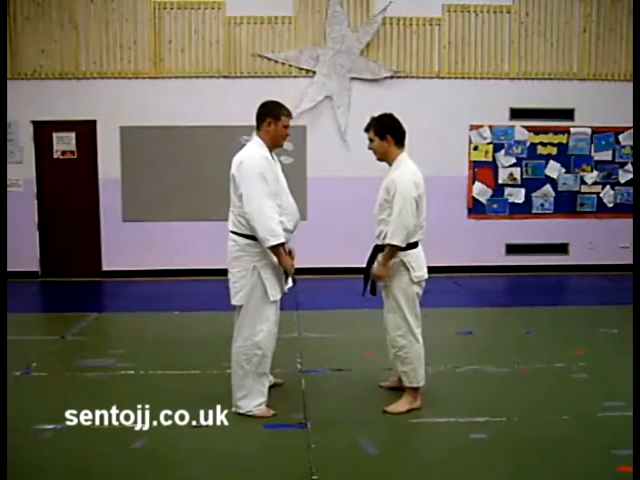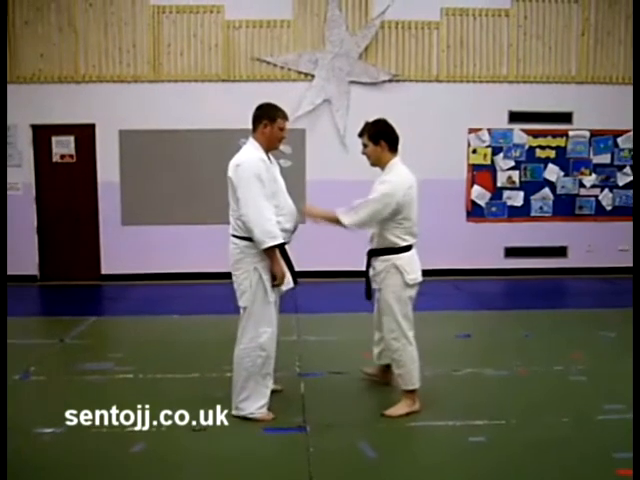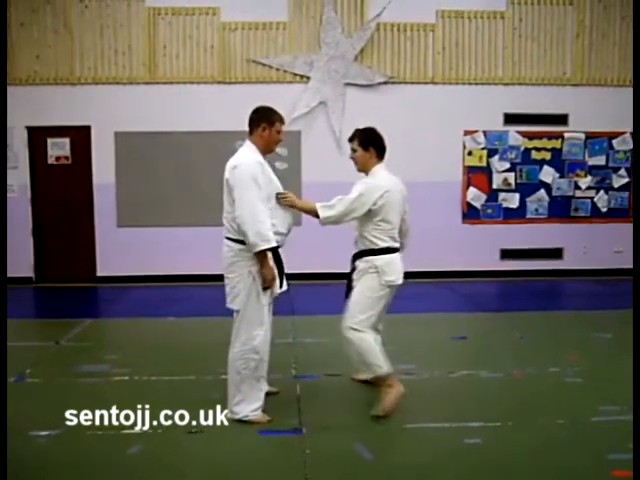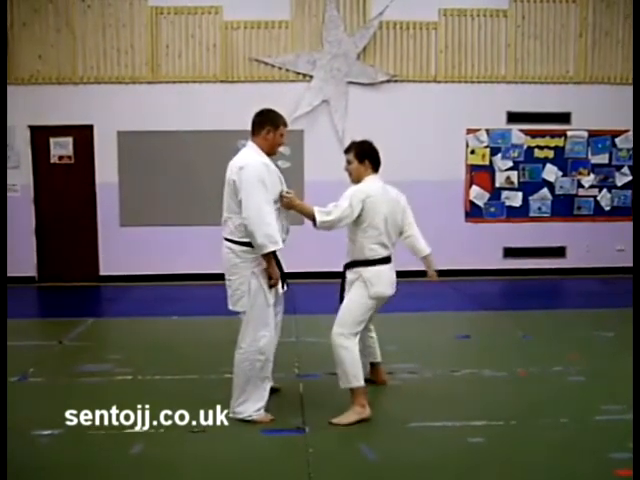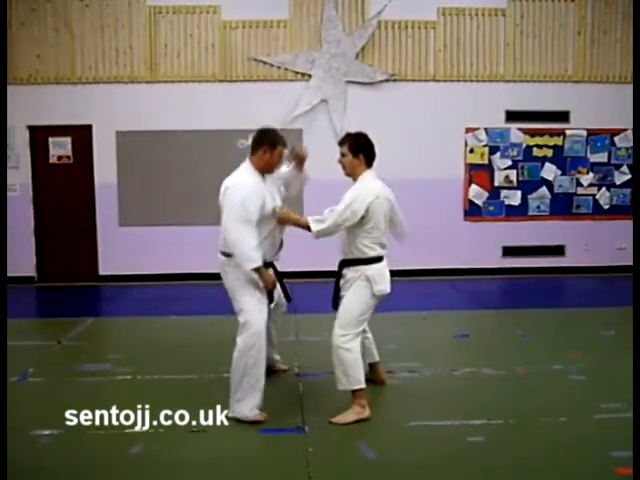
dt=1s
person 1, frame 1
left shoulder: (264, 156)
right shoulder: (253, 160)
right elbow: (259, 213)
left wrist: (284, 246)
right wrist: (281, 254)
left hip: (263, 250)
right hip: (253, 253)
left knee: (266, 321)
right knee: (254, 328)
left ankle: (259, 376)
right ankle: (248, 400)
person 1, frame 2
left shoulder: (263, 159)
right shoulder: (249, 162)
right elbow: (256, 216)
left wrist: (277, 256)
right wrist: (275, 259)
left hip: (266, 251)
right hip: (255, 254)
left knee: (265, 324)
right knee: (258, 330)
left ankle: (259, 381)
right ankle: (248, 403)
person 1, frame 3
left shoulder: (255, 162)
right shoulder: (247, 164)
right elbow: (251, 218)
left wrist: (267, 259)
right wrist: (265, 263)
left hip: (256, 254)
right hip: (249, 256)
left knee: (259, 326)
right knee: (251, 332)
left ankle: (255, 384)
right ankle: (243, 406)
person 1, frame 4
left shoulder: (250, 160)
right shoulder: (254, 165)
right elbow: (257, 218)
left wrist: (282, 209)
right wrist: (271, 262)
left hip: (250, 253)
right hip: (250, 256)
left knee: (268, 322)
right knee: (257, 333)
left ankle: (260, 382)
right ankle: (246, 406)
person 1, frame 5
left shoulder: (264, 177)
right shoulder: (241, 186)
left elbow: (286, 186)
right elbow: (237, 235)
left wrist: (297, 166)
right wrist: (260, 271)
left hip: (261, 263)
right hip: (242, 267)
left knee: (273, 310)
right knee: (253, 327)
left ankle: (267, 359)
right ankle: (243, 406)
person 2, frame 1
left shoulder: (403, 176)
right shoulder: (400, 171)
left elbow: (401, 228)
left wrist: (384, 263)
right wrist: (385, 261)
left hip: (401, 261)
right hip: (397, 259)
left knee: (404, 327)
right knee: (396, 324)
left ankle: (413, 394)
right ankle: (404, 377)
person 2, frame 2
left shoulder: (394, 182)
right shoulder: (396, 175)
left elbow: (361, 214)
right elbow: (371, 212)
left wrist: (319, 214)
left hip: (395, 264)
right hip: (390, 261)
left knee: (398, 330)
right knee: (383, 322)
left ankle: (411, 397)
right ankle: (385, 369)
person 2, frame 3
left shoulder: (372, 186)
right shoulder: (395, 183)
left elbow: (336, 211)
right elbow: (403, 223)
left wrist: (297, 203)
right wrist: (399, 243)
left hip: (376, 265)
right hip: (386, 261)
left knee: (354, 326)
right knee: (369, 323)
left ankle: (390, 383)
right ankle: (373, 372)
person 2, frame 4
left shoulder: (359, 193)
right shoulder: (396, 195)
left elbow: (329, 219)
right elbow: (411, 232)
left wrist: (296, 205)
right wrist: (429, 263)
left hip: (368, 276)
right hip: (382, 272)
left knee: (342, 335)
right knee: (361, 323)
left ankle: (360, 404)
right ankle: (377, 372)
person 2, frame 5
left shoulder: (361, 193)
right shoulder: (380, 189)
left elbow: (329, 224)
right elbow: (397, 224)
left wrist: (292, 218)
right wrist: (382, 232)
left hip: (364, 274)
right hip: (368, 270)
left knee: (343, 337)
right knee: (356, 325)
left ankle: (360, 405)
right ankle: (376, 372)
